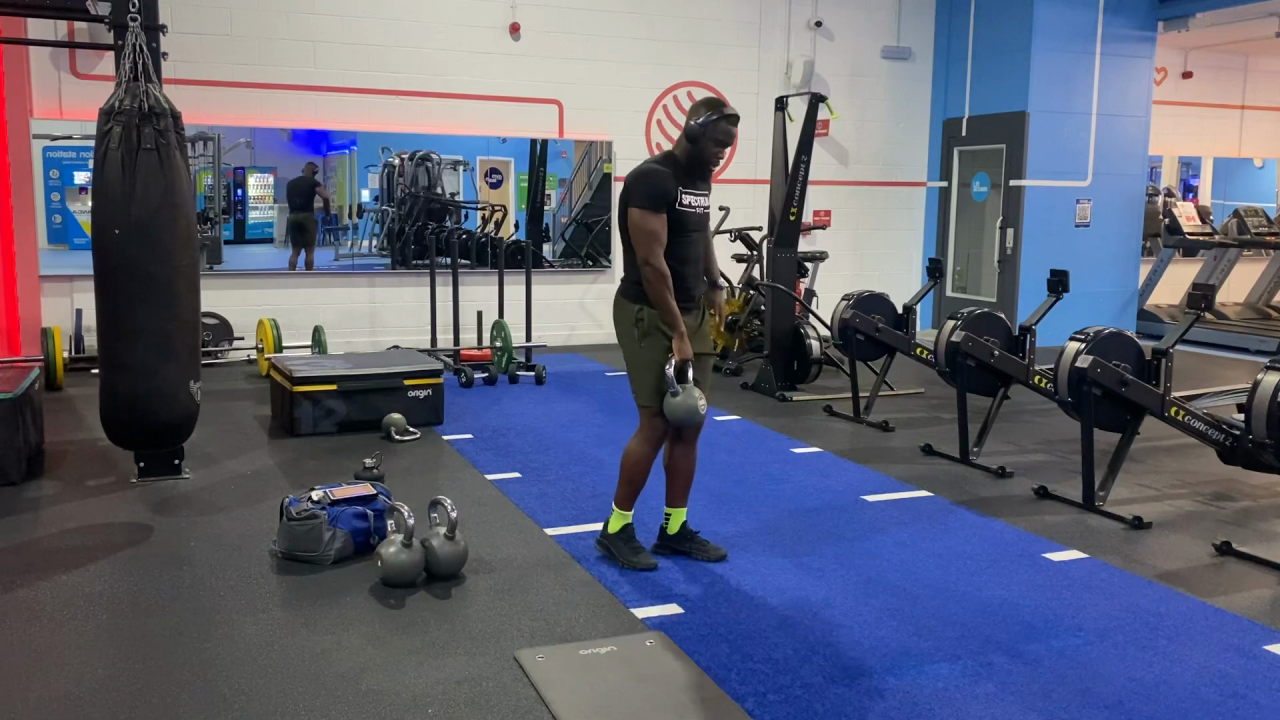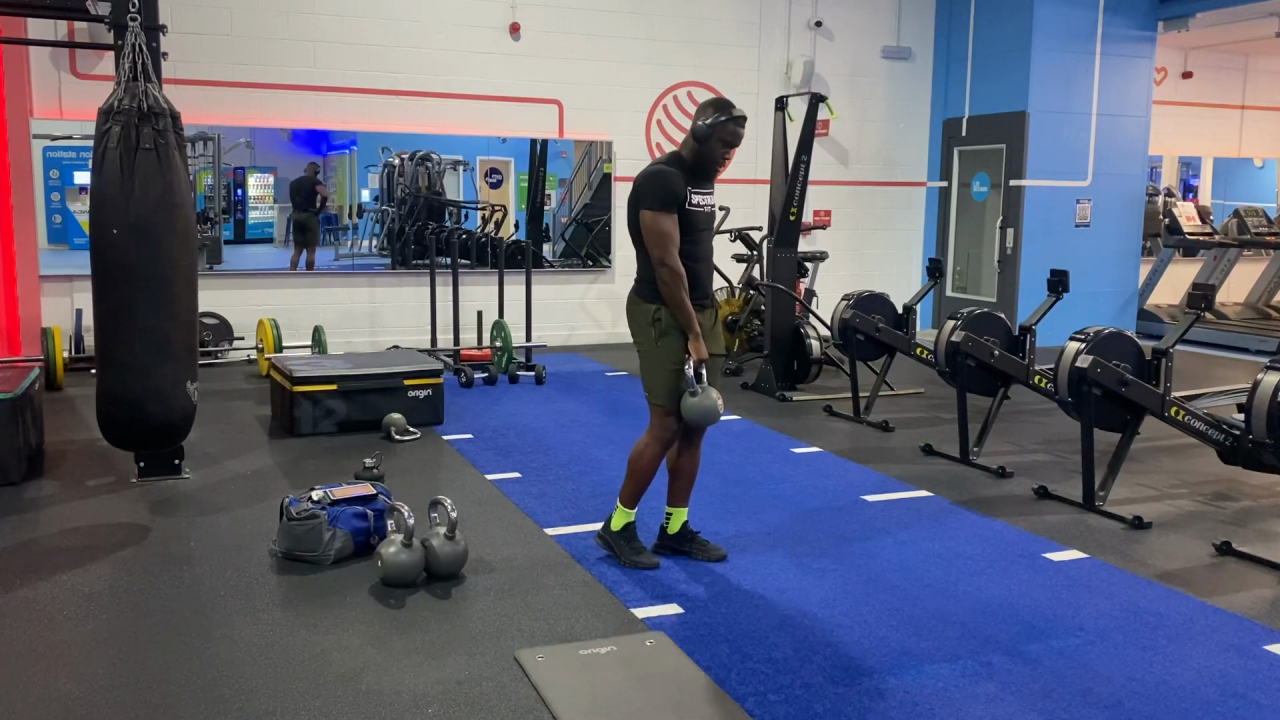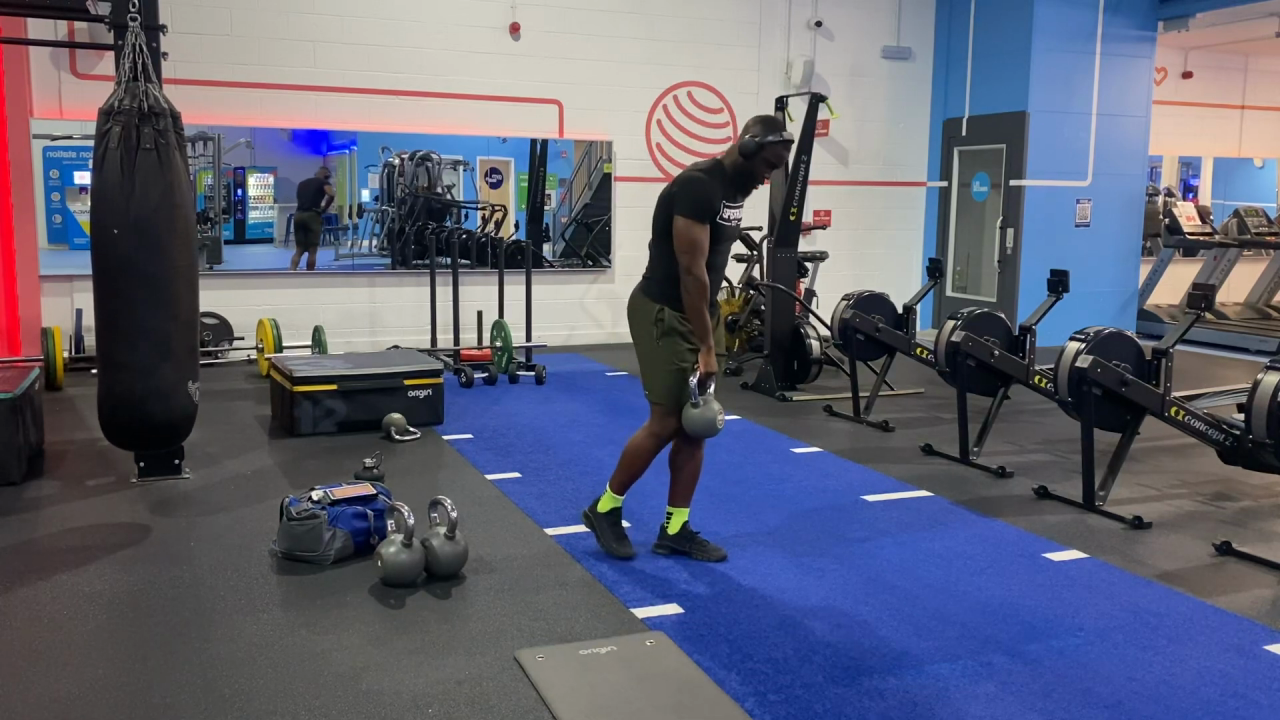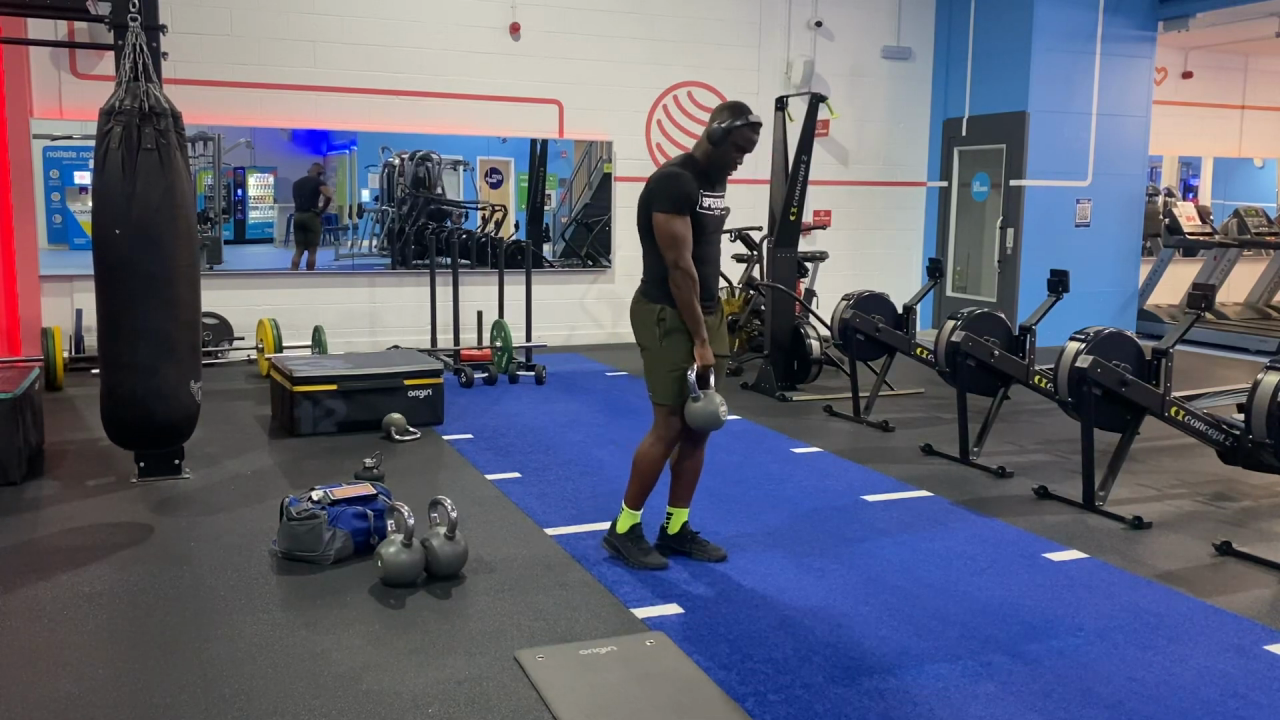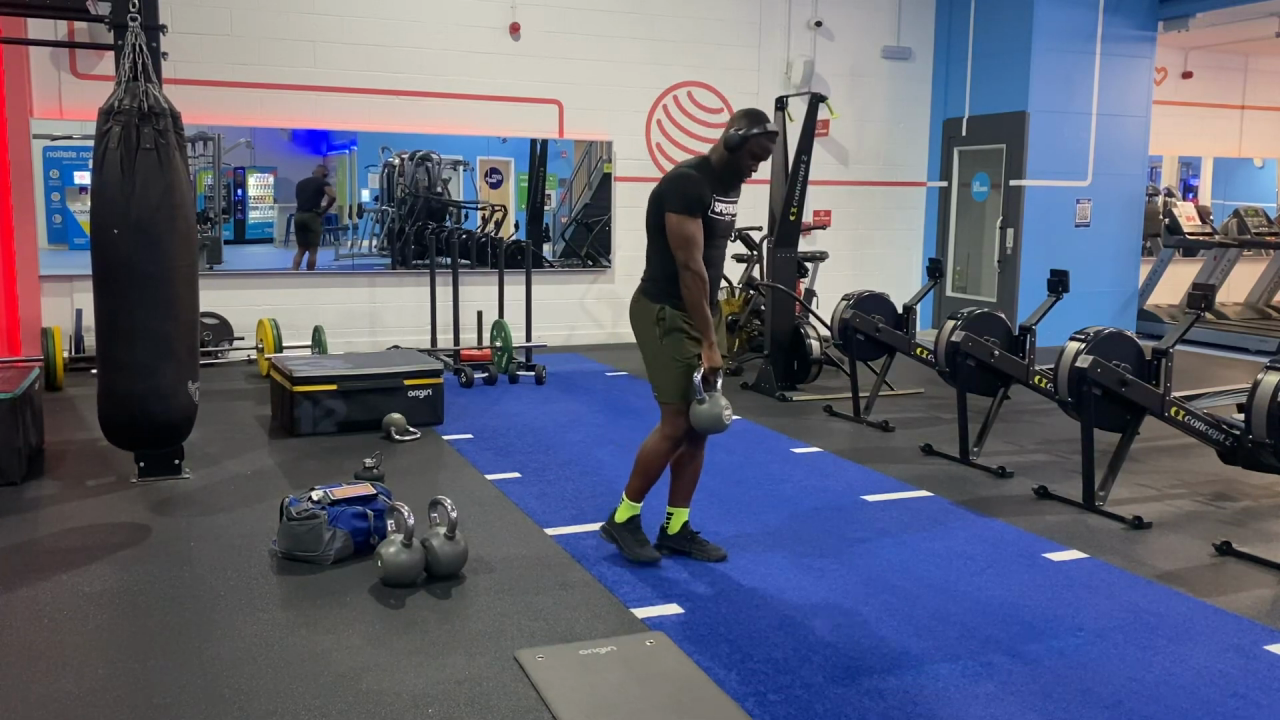
dt=0.7s
person 1, frame 1
left shoulder: (701, 179)
right shoulder: (651, 179)
right elbow: (651, 263)
left wrist: (714, 290)
right wrist: (676, 334)
left hip: (692, 312)
right hip: (648, 315)
left knee: (690, 423)
right knee: (656, 424)
left ankle: (674, 529)
right ankle: (617, 529)
person 1, frame 2
left shoulder: (704, 179)
right shoulder: (661, 180)
right elbow: (665, 264)
right wrist: (692, 335)
left hip: (702, 310)
right hip: (663, 315)
left knee: (695, 425)
right knee: (666, 425)
left ankle: (675, 529)
right ankle: (618, 526)
person 1, frame 3
left shoulder: (736, 189)
right shoulder: (698, 186)
right elbow: (691, 273)
left wrist: (710, 338)
right wrist: (707, 348)
left hip: (700, 311)
right hip: (663, 311)
right knee: (666, 422)
left ankle: (675, 528)
right ankle: (604, 509)
person 1, frame 4
left shoulder: (716, 181)
right shoulder: (673, 182)
right elbow: (679, 267)
right wrist: (700, 341)
left hip: (707, 311)
right hip: (667, 314)
left knee: (699, 425)
right knee: (670, 425)
left ankle: (676, 529)
right ankle: (624, 529)
person 1, frame 5
left shoulder: (729, 185)
right shoulder: (686, 183)
right elbow: (690, 268)
left wrist: (713, 332)
right wrist: (708, 343)
left hip: (701, 312)
right hip: (666, 314)
left knee: (699, 425)
right knee: (677, 423)
left ankle: (675, 528)
right ankle: (623, 519)
